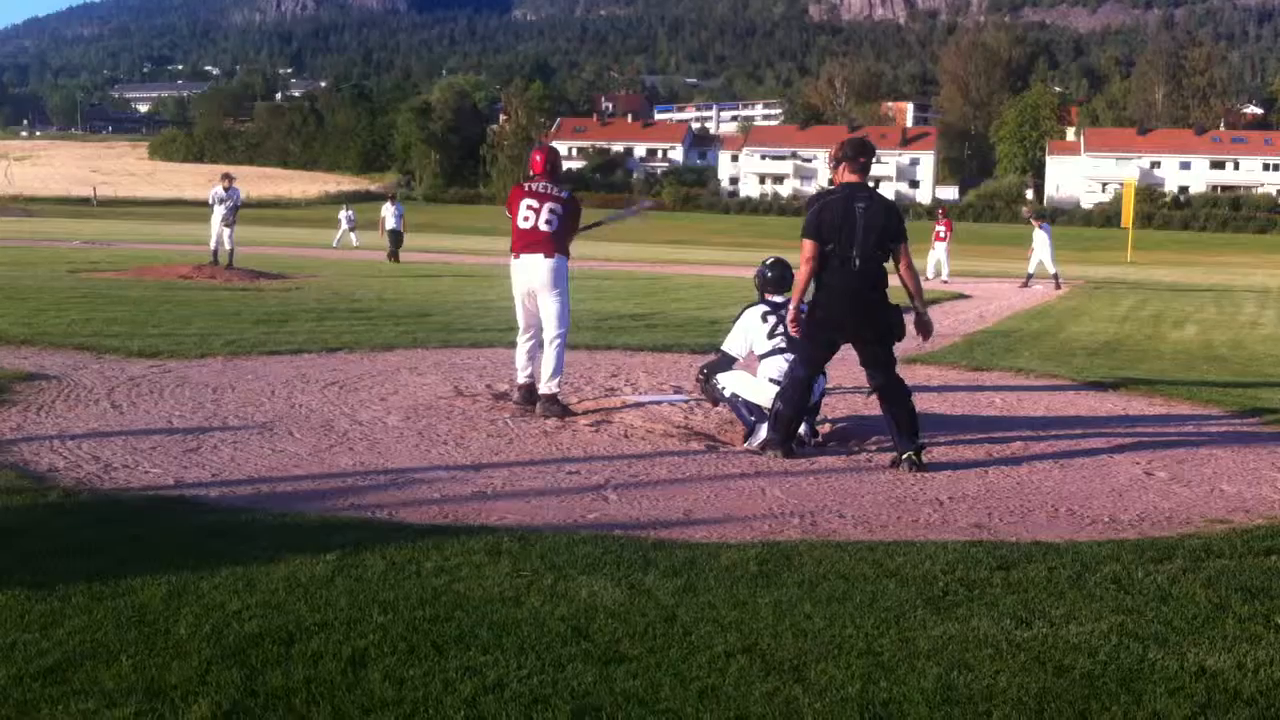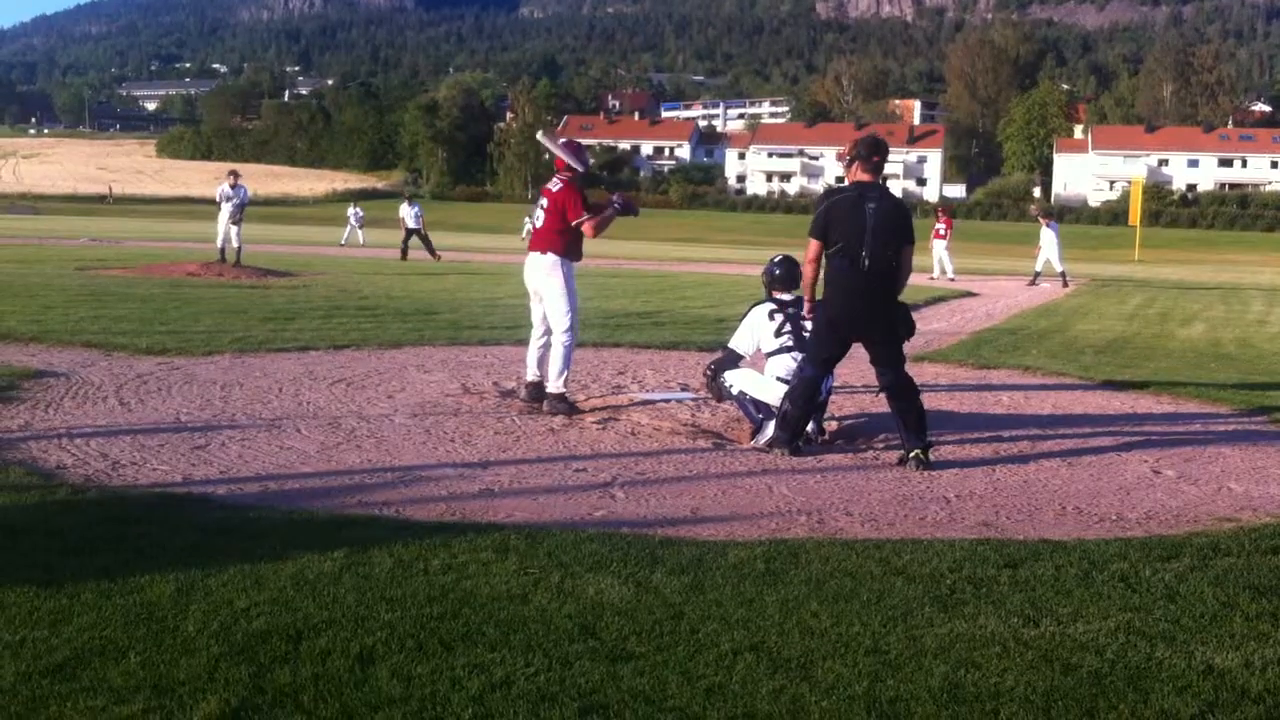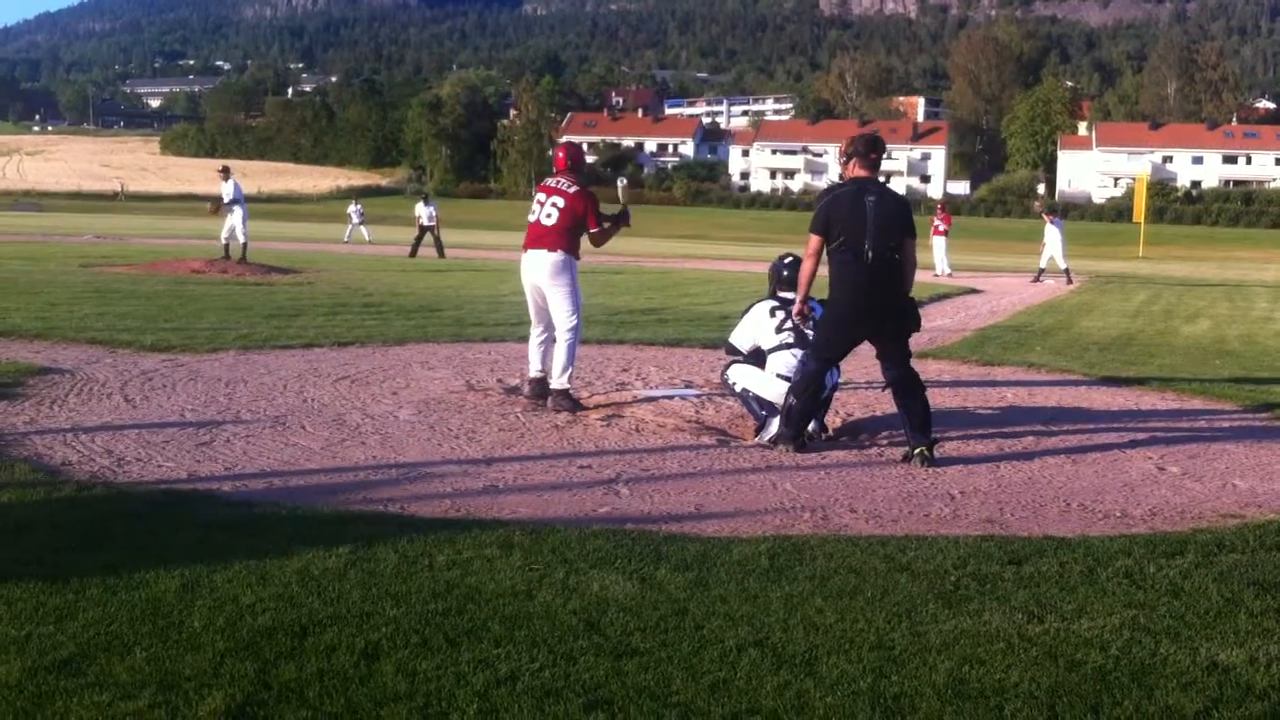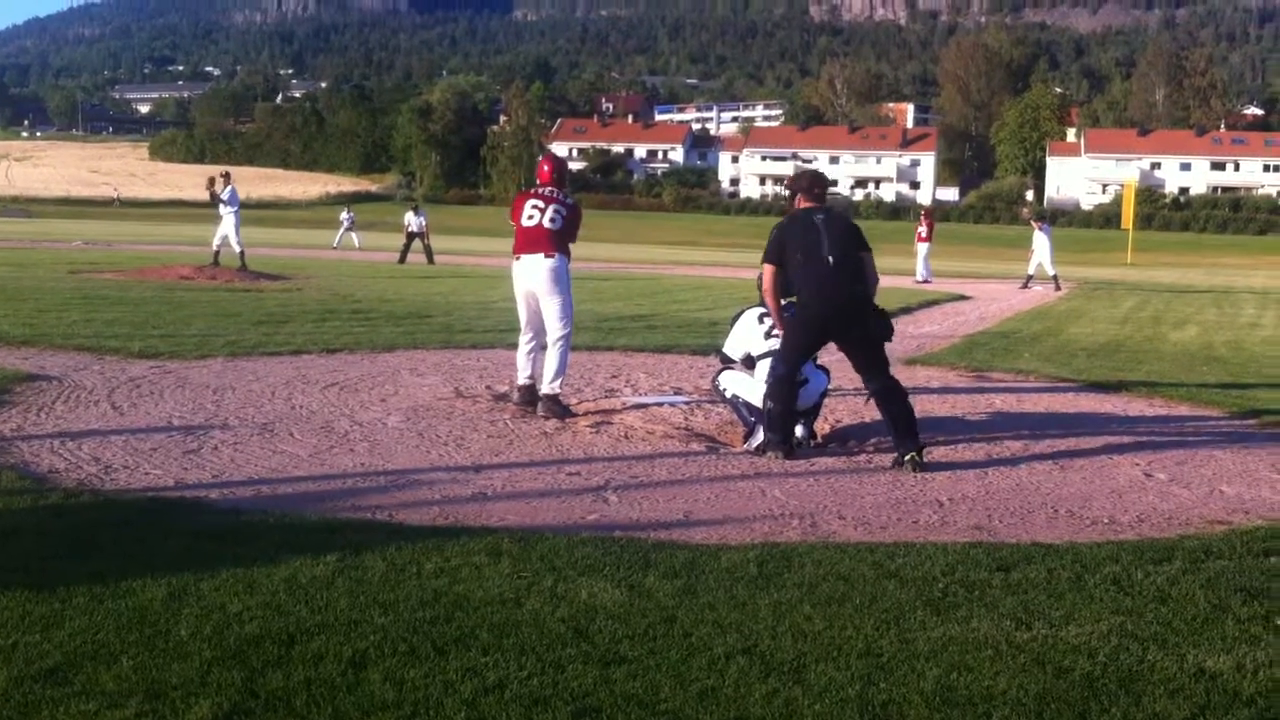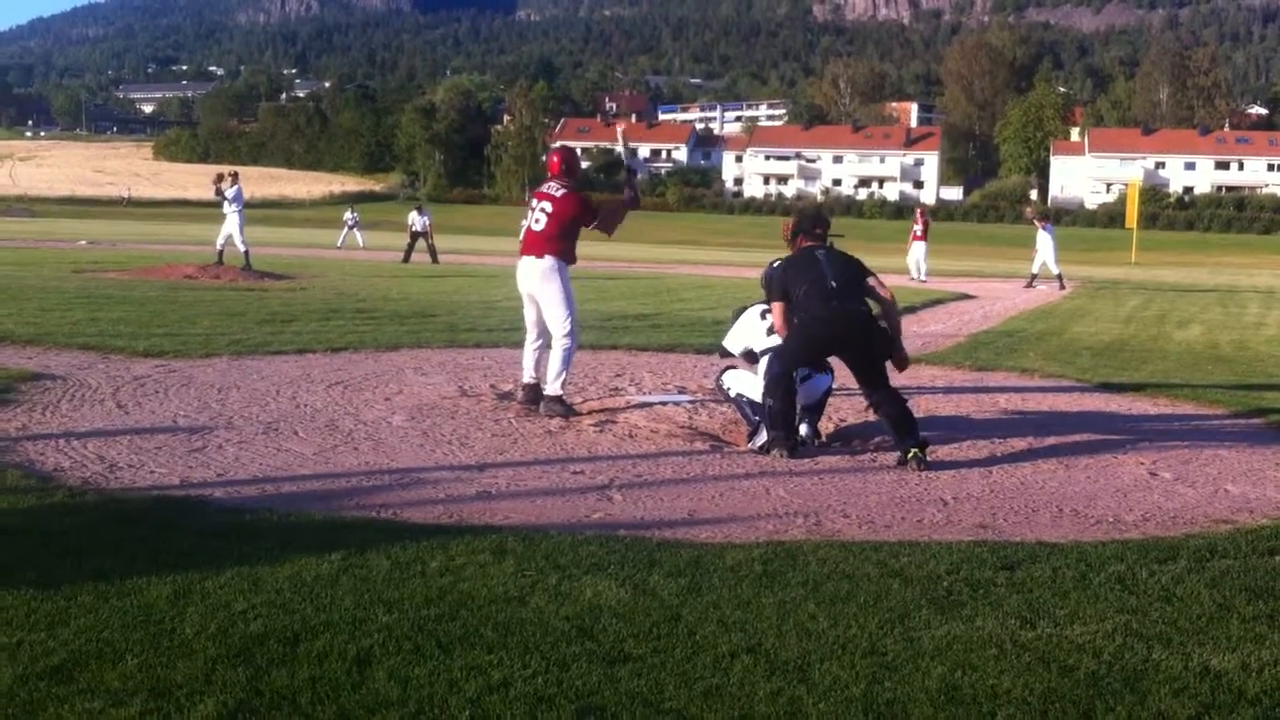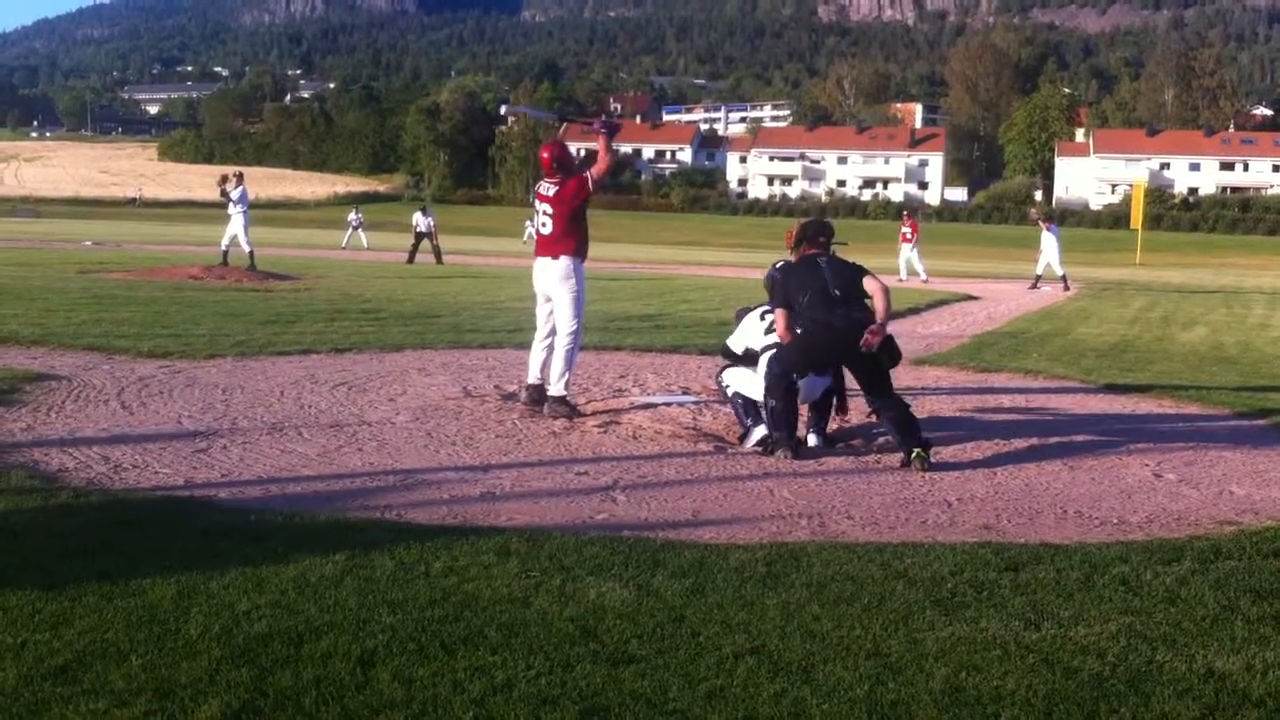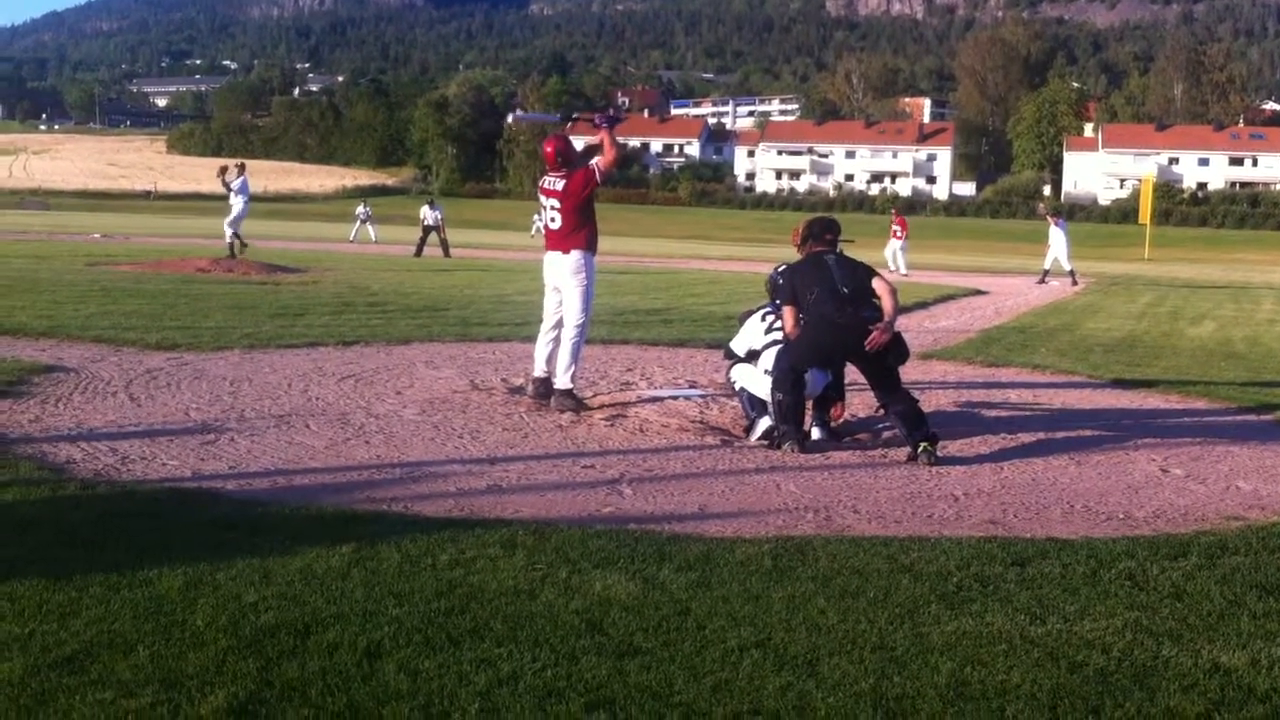
dt=0.5s
person 1, frame 1
left shoulder: (823, 204)
right shoulder: (887, 208)
left elbow: (808, 260)
right elbow: (904, 265)
left wrist: (794, 305)
right wrist: (920, 310)
left hip: (829, 307)
right hip: (872, 308)
left knee: (802, 372)
right knee: (885, 377)
left ankle: (778, 440)
right ankle: (909, 450)
person 1, frame 2
left shoulder: (833, 202)
right shoulder: (898, 208)
left elbow: (812, 259)
right elbow: (905, 267)
left wrist: (809, 299)
left hip: (838, 305)
right hip: (881, 307)
left knee: (812, 370)
right knee: (894, 375)
left ankle: (784, 437)
right ankle: (916, 448)
person 1, frame 3
left shoulder: (833, 198)
right shoulder: (897, 203)
left elbow: (812, 254)
right elbow: (909, 260)
left wrist: (801, 298)
right wrist: (900, 300)
left hip: (846, 301)
right hip: (888, 301)
left knee: (815, 364)
right knee: (900, 371)
left ankle: (788, 434)
right ankle: (921, 445)
person 1, frame 4
left shoulder: (785, 228)
right shoulder: (845, 223)
left elbow: (769, 286)
right elbow: (872, 277)
left wrist: (781, 323)
right wrist: (861, 312)
left hip: (812, 306)
right hip: (855, 304)
left knee: (784, 368)
right knee: (879, 378)
left ankle: (777, 442)
right ankle: (910, 448)
person 1, frame 5
left shoulder: (786, 267)
right shoulder: (847, 260)
left elbow: (780, 324)
right elbow: (886, 297)
left wrist: (801, 352)
right wrist: (896, 343)
left hip: (816, 326)
right hip: (859, 324)
left knee: (779, 369)
right knee: (879, 388)
left ankle: (780, 441)
right ankle: (912, 448)
person 1, frame 6
left shoulder: (788, 273)
right shoulder: (848, 267)
left elbow: (783, 330)
right elbow: (879, 289)
left wrist: (801, 357)
right wrist: (880, 324)
left hip: (820, 334)
right hip: (860, 333)
left knee: (778, 369)
right knee: (883, 395)
left ankle: (783, 443)
right ankle: (916, 448)
person 1, frame 7
left shoulder: (796, 271)
right shoulder: (855, 265)
left elbow: (791, 327)
right elbow: (886, 289)
left wrist: (808, 350)
right wrist: (888, 324)
left hip: (826, 330)
right hip: (868, 331)
left knee: (786, 364)
right knee: (891, 390)
left ankle: (789, 436)
right ankle: (923, 443)
person 2, frame 1
left shoulder: (518, 192)
right shoulder: (569, 200)
left hip: (521, 265)
right hip: (551, 265)
left knee: (528, 331)
right knee: (554, 334)
left ankle: (524, 388)
right ankle: (548, 397)
person 2, frame 2
left shoulder: (554, 186)
right shoulder: (570, 189)
left elbow: (586, 212)
right elbow: (591, 229)
left wrist: (614, 206)
right wrist: (615, 207)
left hip: (535, 263)
right hip: (553, 264)
left knee: (542, 329)
right knee: (564, 331)
left ankle: (532, 385)
right ankle: (555, 395)
person 2, frame 3
left shoulder: (543, 186)
right shoulder: (583, 195)
right elbow: (597, 240)
left wrist: (607, 216)
right wrist: (618, 222)
left hip: (529, 259)
right hip: (556, 262)
left knee: (541, 326)
right knee: (567, 328)
left ankle: (535, 382)
right ankle: (559, 392)
person 2, frame 4
left shoulder: (522, 198)
right shoulder: (571, 207)
left hip: (521, 265)
right hip: (551, 265)
left knee: (530, 332)
right knee: (559, 335)
left ankle: (524, 389)
right ankle: (549, 397)
person 2, frame 5
left shoulder: (538, 193)
right shoulder: (575, 199)
right elbow: (607, 225)
left wrist: (619, 203)
right wrist: (628, 200)
left hip: (525, 266)
right hip: (549, 267)
left knee: (536, 332)
right knee: (564, 334)
left ankle: (529, 388)
right ankle: (552, 397)
person 2, frame 6
left shoulder: (541, 187)
right shoulder: (571, 188)
left elbow: (580, 169)
right elbow: (604, 165)
left wrist: (601, 139)
right wrist: (603, 135)
left hip: (541, 266)
right hip: (564, 267)
left knee: (545, 331)
right knee: (567, 334)
left ankle: (533, 387)
right ankle: (555, 397)
person 2, frame 7
left shoulder: (544, 182)
right shoulder: (578, 181)
left elbow: (576, 161)
right elbow: (611, 157)
left wrist: (597, 137)
right wrist: (606, 128)
left hip: (552, 260)
right hip: (575, 261)
left knee: (551, 324)
right knee: (574, 328)
left ankle: (539, 381)
right ankle: (562, 391)
person 3, frame 1
left shoulder: (754, 313)
left elbow: (726, 358)
left wrist: (705, 372)
left hip: (772, 393)
left knee: (719, 377)
right knee: (818, 374)
left ankle: (760, 426)
right ankle: (804, 425)
person 3, frame 2
left shoulder: (761, 311)
left elbow: (732, 356)
left wrist: (712, 370)
left hip: (780, 392)
left knee: (728, 375)
left ankle: (768, 423)
right ankle: (811, 423)
person 3, frame 3
left shoulder: (762, 309)
right shoulder: (815, 306)
left elbow: (732, 349)
left wrist: (764, 355)
left hip: (781, 389)
left knee: (732, 371)
right knee: (831, 367)
left ankle: (771, 420)
right ankle: (814, 420)
person 3, frame 4
left shoulder: (751, 315)
left elbow: (726, 357)
right hip: (805, 395)
left knee: (722, 378)
right knee: (821, 374)
left ankle: (760, 426)
right ankle: (803, 426)
person 3, frame 5
left shoulder: (755, 312)
left elbow: (727, 351)
right hip: (808, 391)
left knee: (725, 378)
right knee: (826, 374)
right ankle: (807, 425)
person 3, frame 6
left shoulder: (757, 315)
left elbow: (727, 352)
right wrist: (841, 398)
right hip: (808, 389)
left knee: (726, 376)
right knee: (828, 376)
left ankle: (756, 428)
right ankle: (816, 433)
person 3, frame 7
left shoulder: (759, 317)
left elbow: (729, 353)
right wrist: (839, 398)
left hip: (771, 385)
right hip: (810, 385)
left knee: (736, 370)
right knee: (830, 370)
left ankle: (760, 420)
right ankle: (820, 426)
